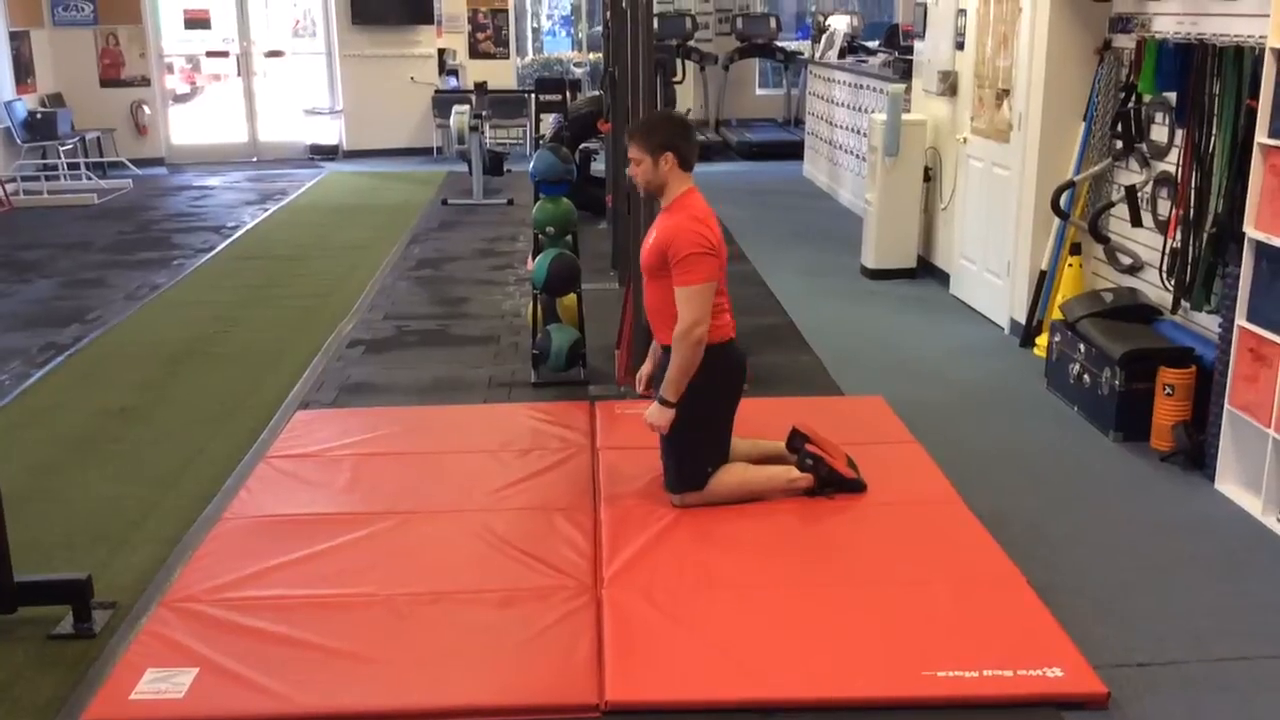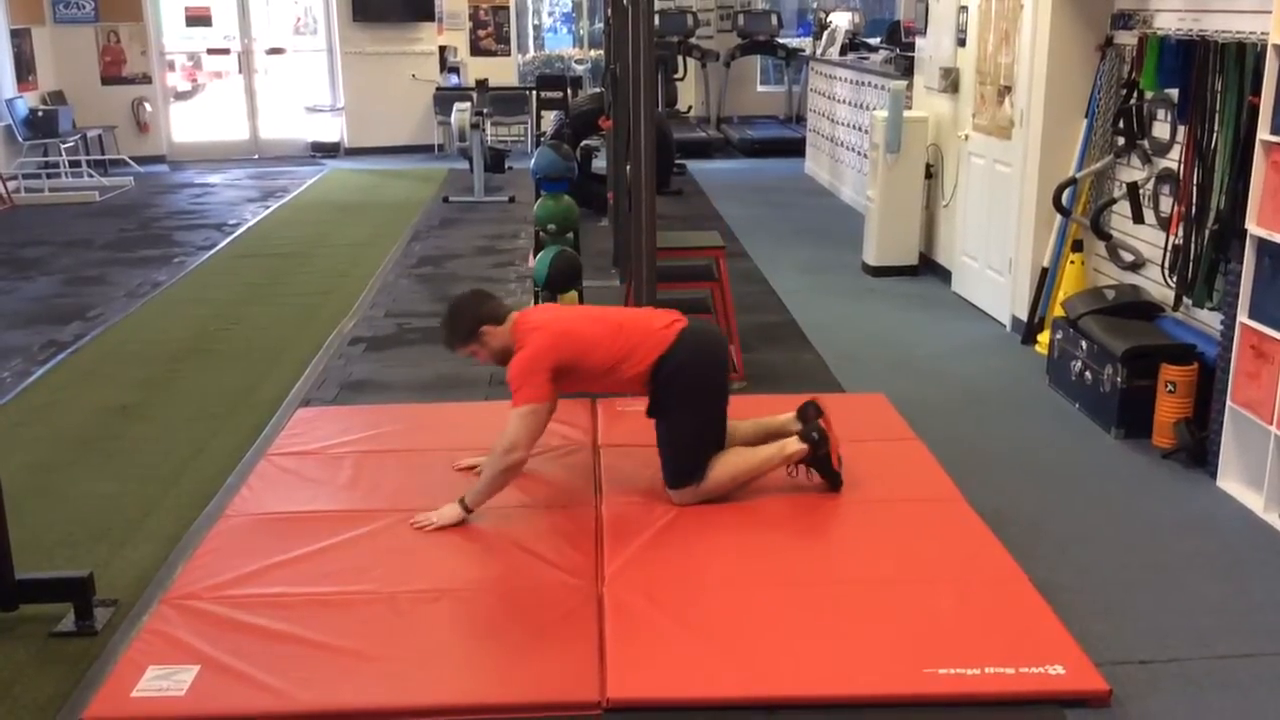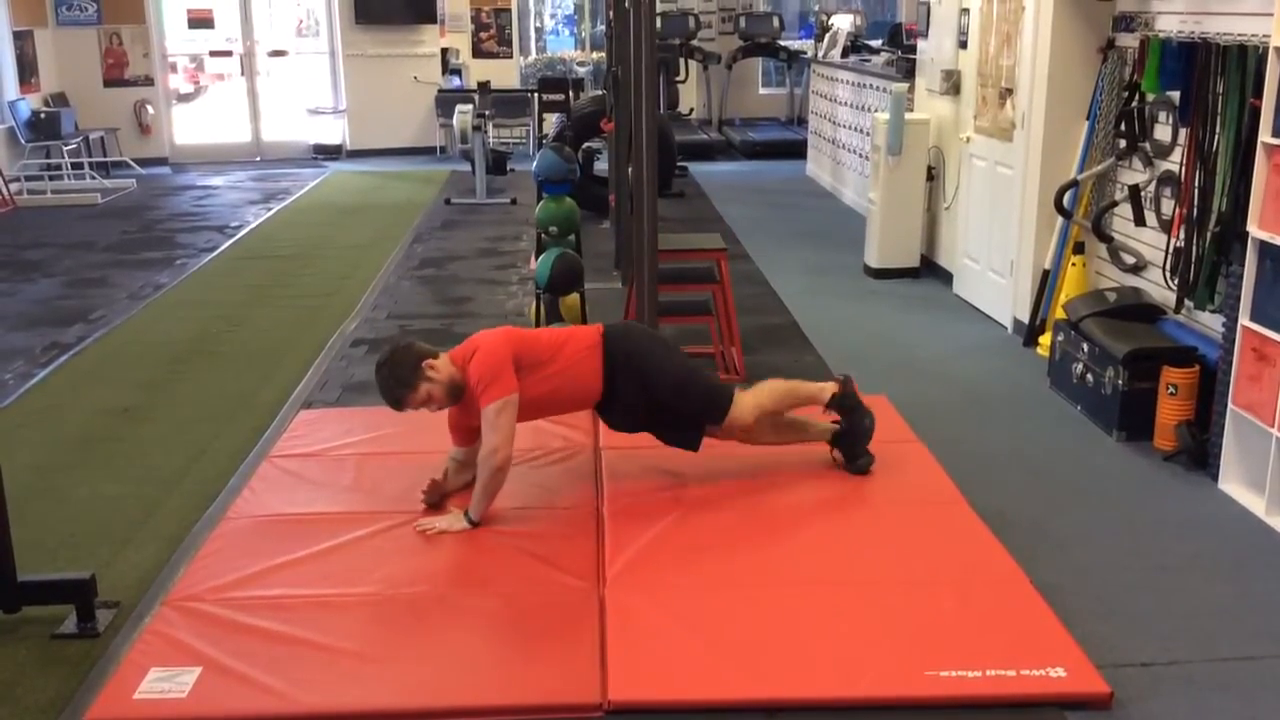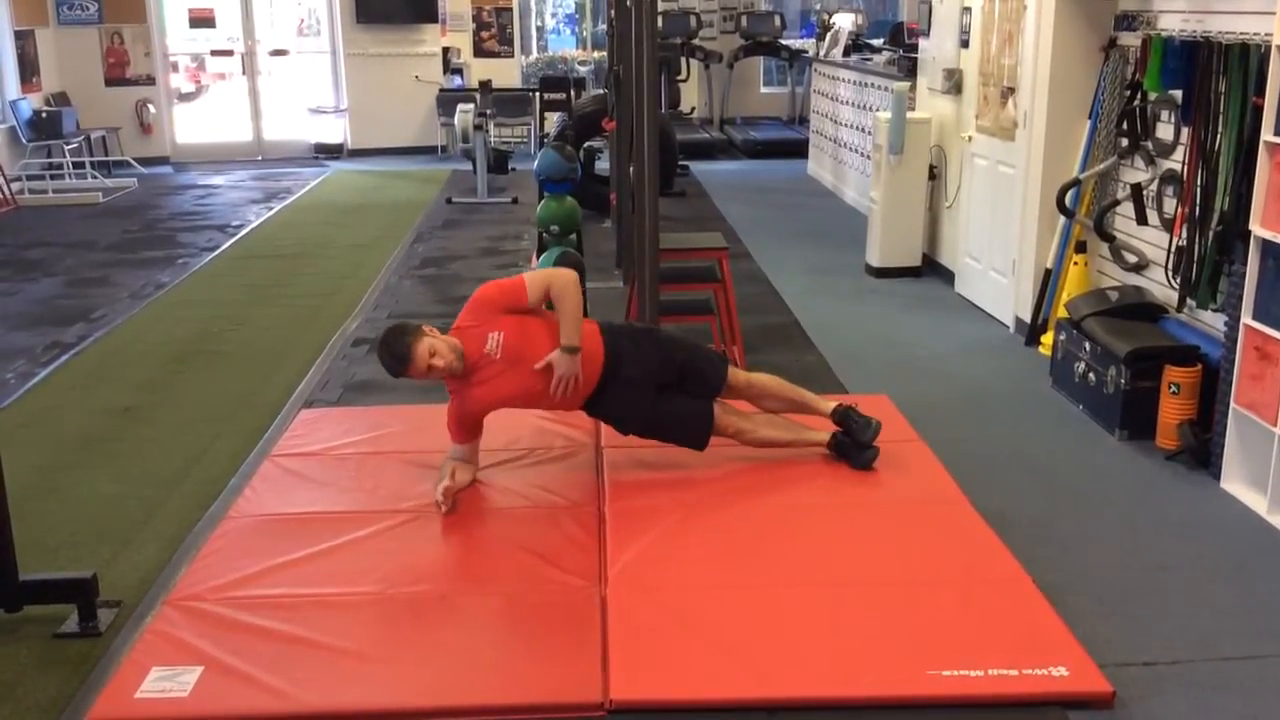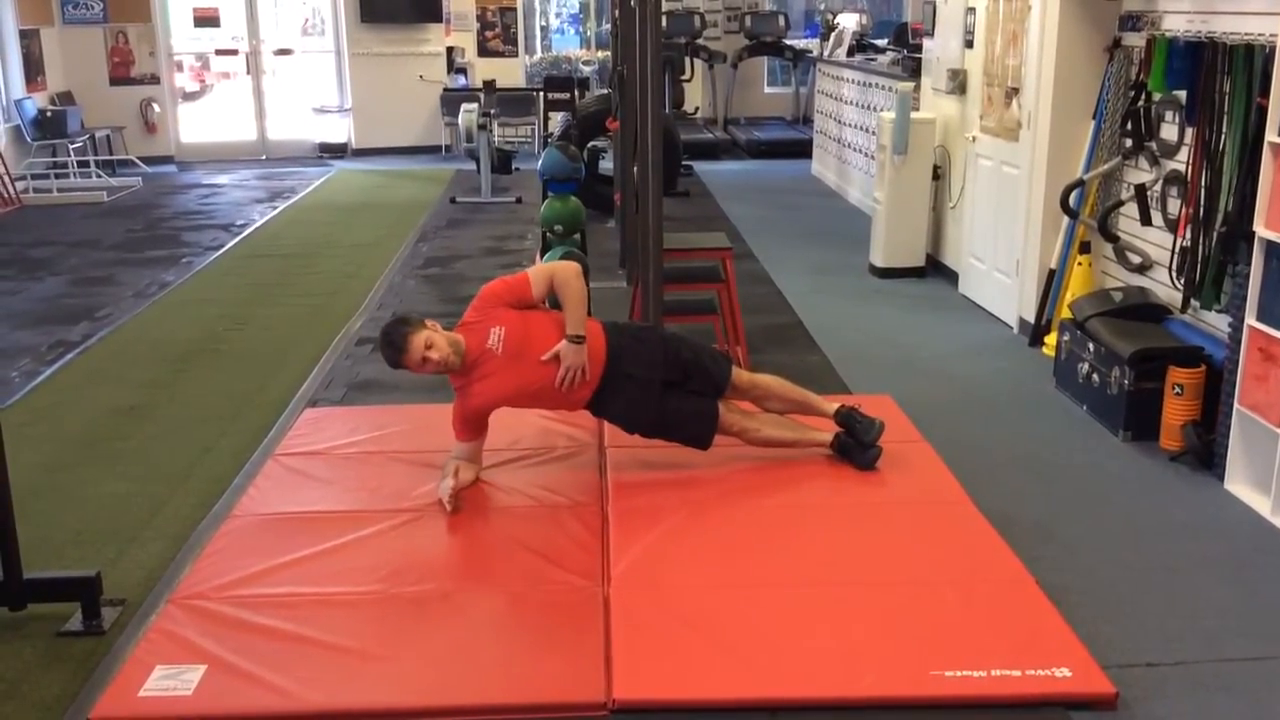
dt=1s
person 1, frame 1
left shoulder: (687, 228)
right shoulder: (678, 211)
left elbow: (693, 329)
left wrist: (666, 401)
right wrist: (653, 360)
left hip: (708, 364)
right hip: (697, 358)
left knee: (685, 490)
right knee: (700, 452)
left ankle: (807, 475)
right ankle: (792, 449)
person 1, frame 2
left shoulder: (531, 355)
right shoulder: (534, 324)
left elbow: (515, 452)
right elbow: (538, 411)
left wrist: (463, 507)
right wrist: (497, 459)
left hip: (685, 365)
right hip: (687, 344)
left knee: (686, 488)
right knee: (709, 443)
left ankle: (798, 447)
right ankle: (799, 421)
person 1, frame 3
left shoulder: (486, 357)
right shoulder: (463, 405)
left elbow: (498, 454)
right elbow: (465, 461)
left wrist: (471, 517)
right wrist: (443, 486)
left hip: (621, 357)
right hip: (614, 401)
left knee: (739, 413)
right knee: (724, 428)
left ankle: (831, 393)
right ankle: (832, 432)
person 1, frame 4
left shoulder: (481, 306)
right shoulder: (465, 401)
left elbow: (564, 279)
right elbow: (463, 456)
left wrist: (570, 348)
right wrist: (450, 480)
left hip: (617, 350)
right hip: (610, 399)
left knee: (739, 383)
right knee: (730, 424)
left ankle: (834, 409)
right ankle: (830, 441)
person 1, frame 5
left shoulder: (486, 303)
right shoulder: (469, 398)
left elbow: (567, 271)
right elbow: (468, 456)
left wrist: (575, 338)
right wrist: (453, 478)
left hip: (621, 349)
right hip: (616, 397)
left knee: (742, 383)
right knee: (734, 423)
left ankle: (837, 412)
right ankle: (835, 442)
